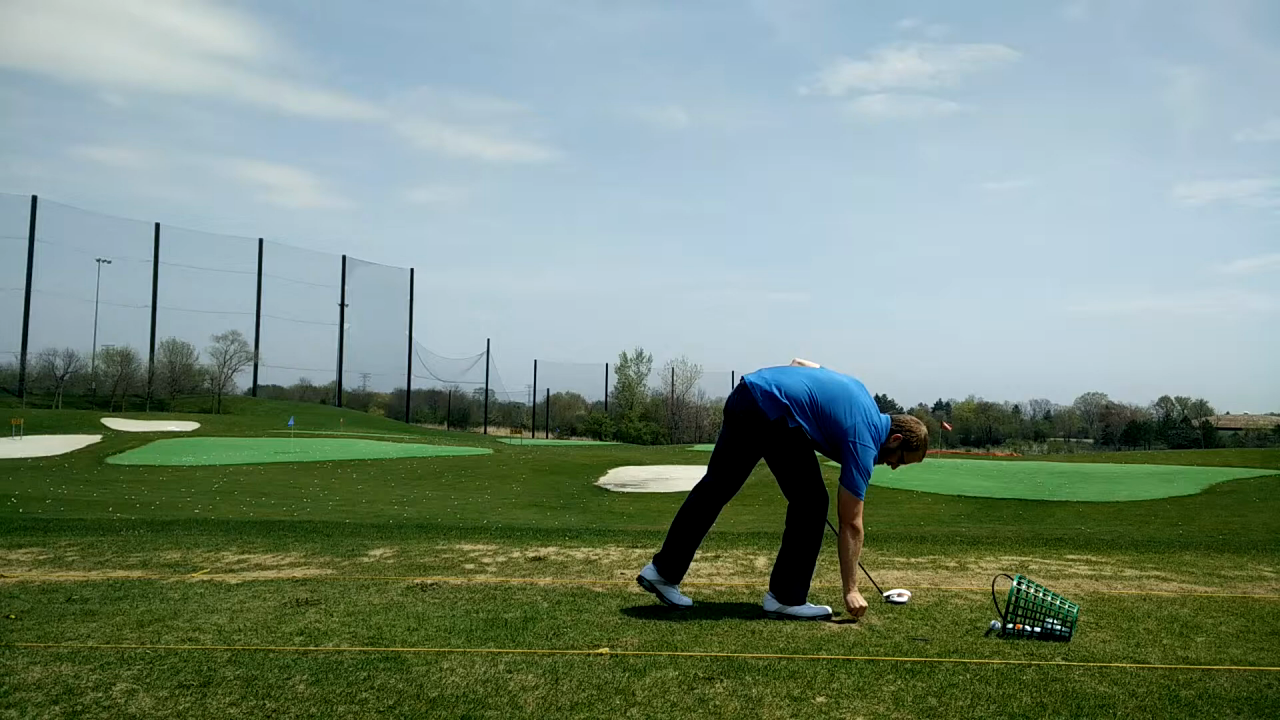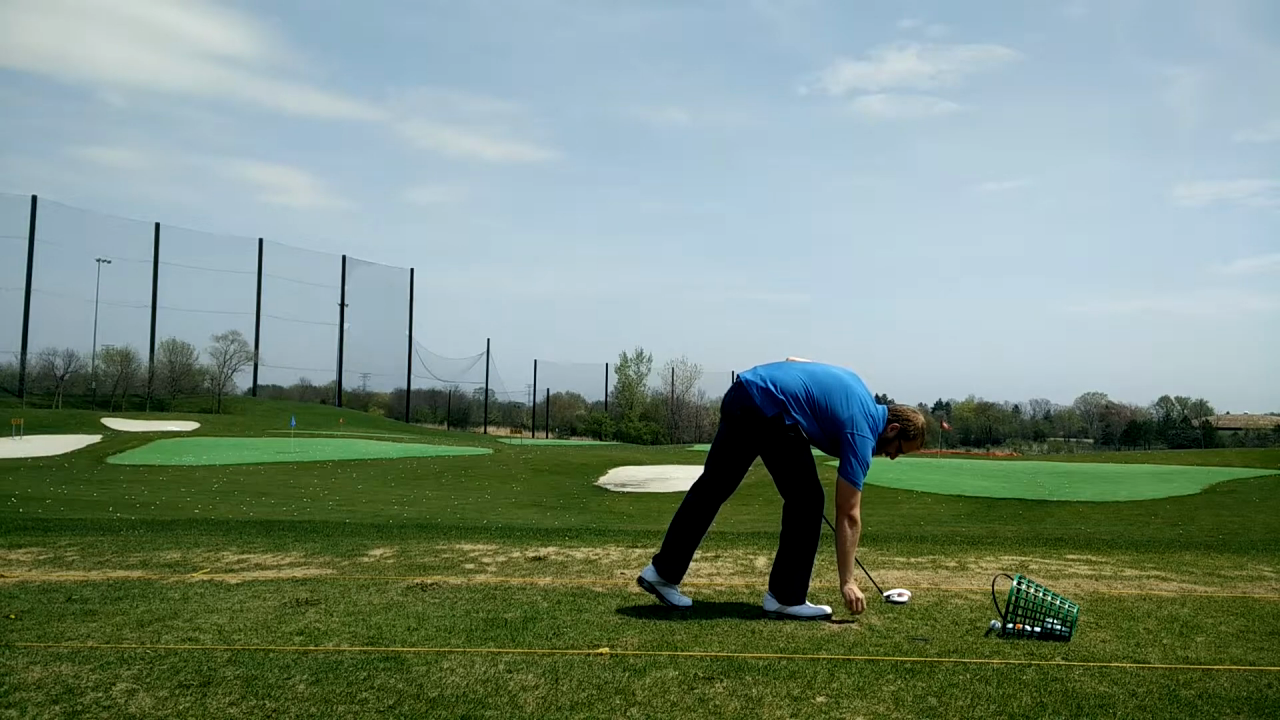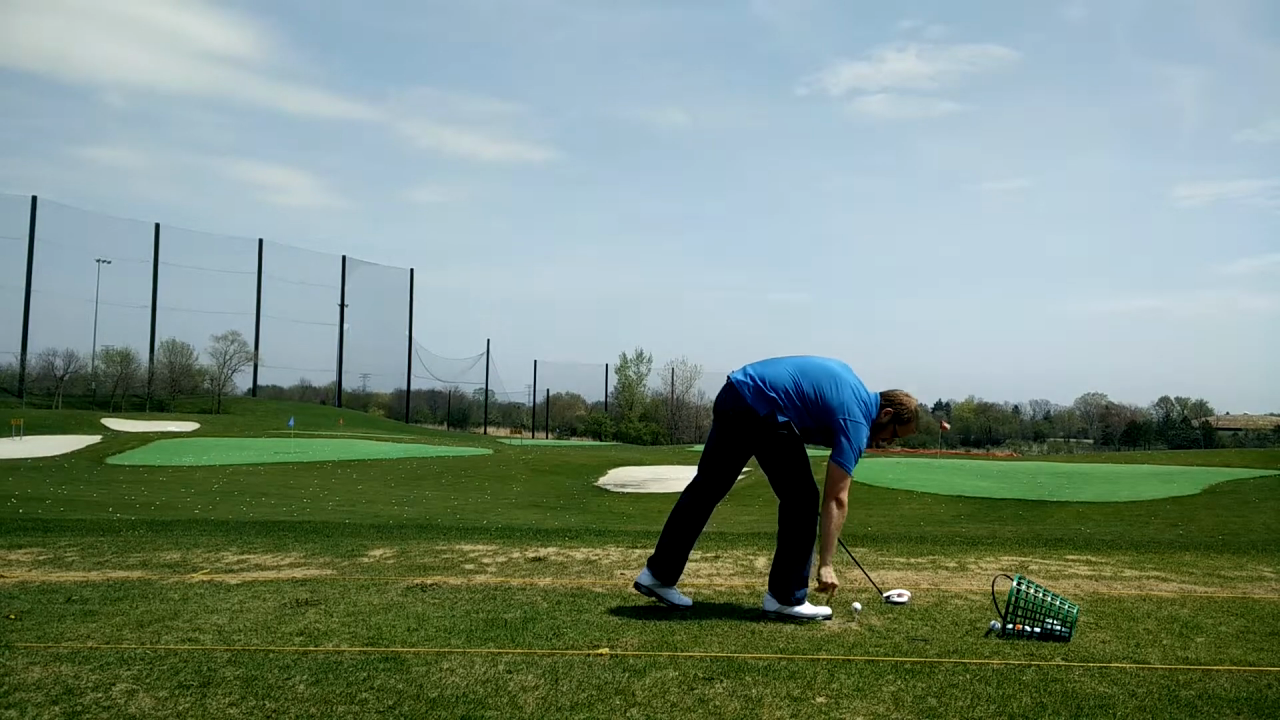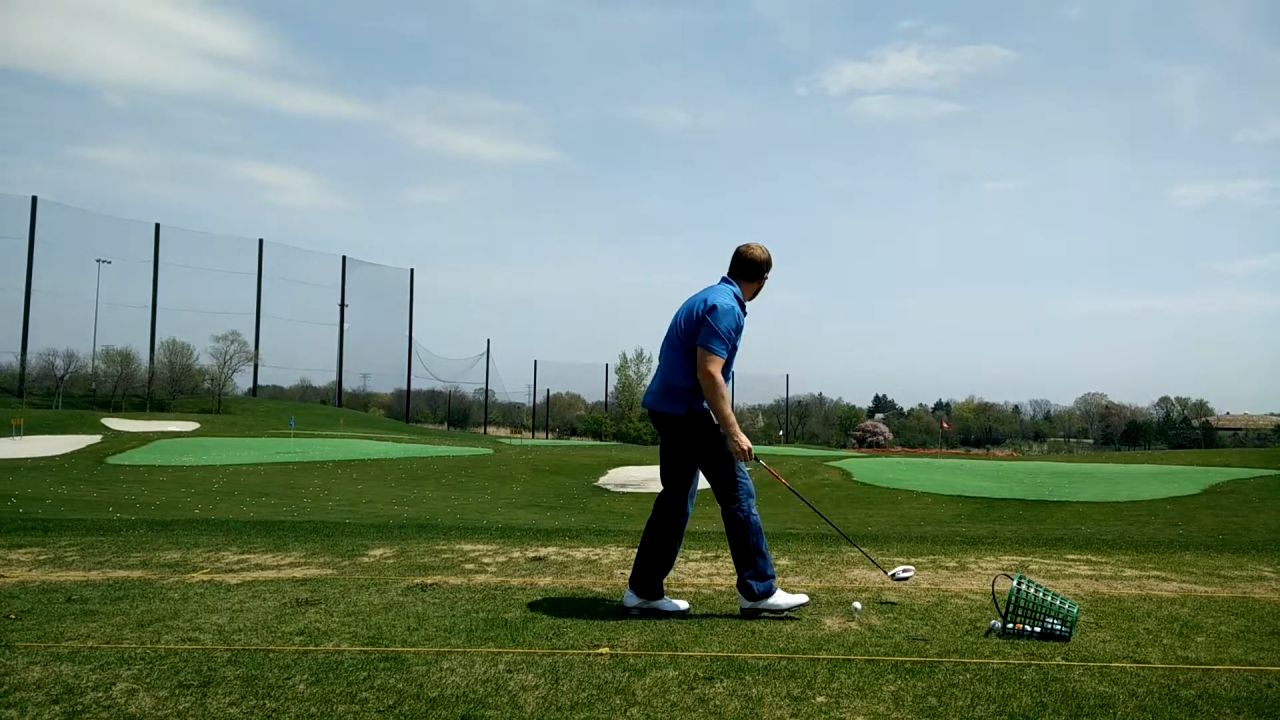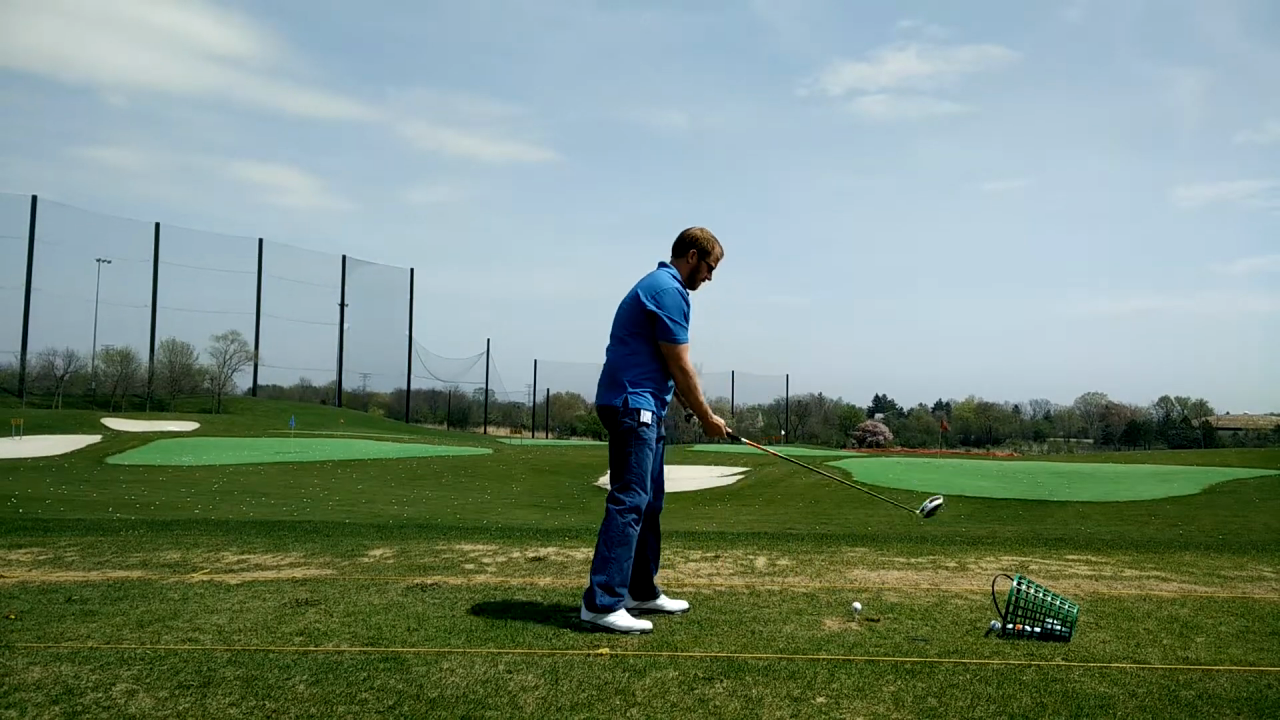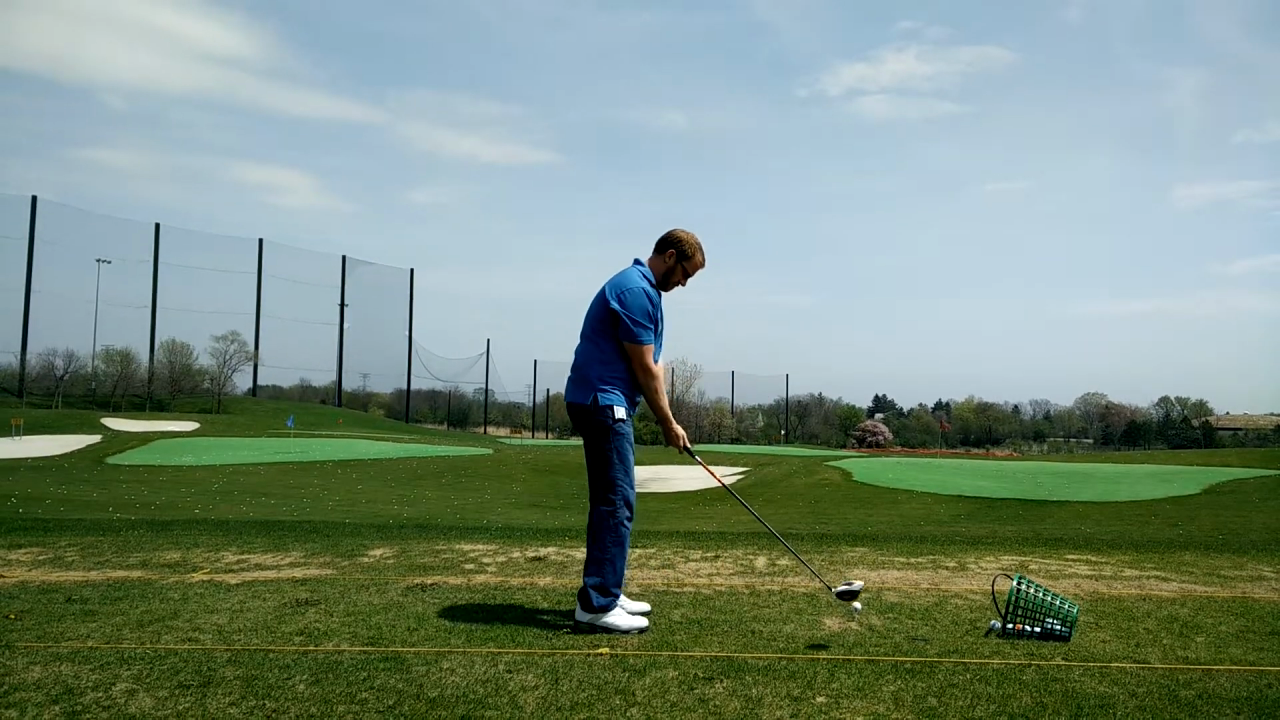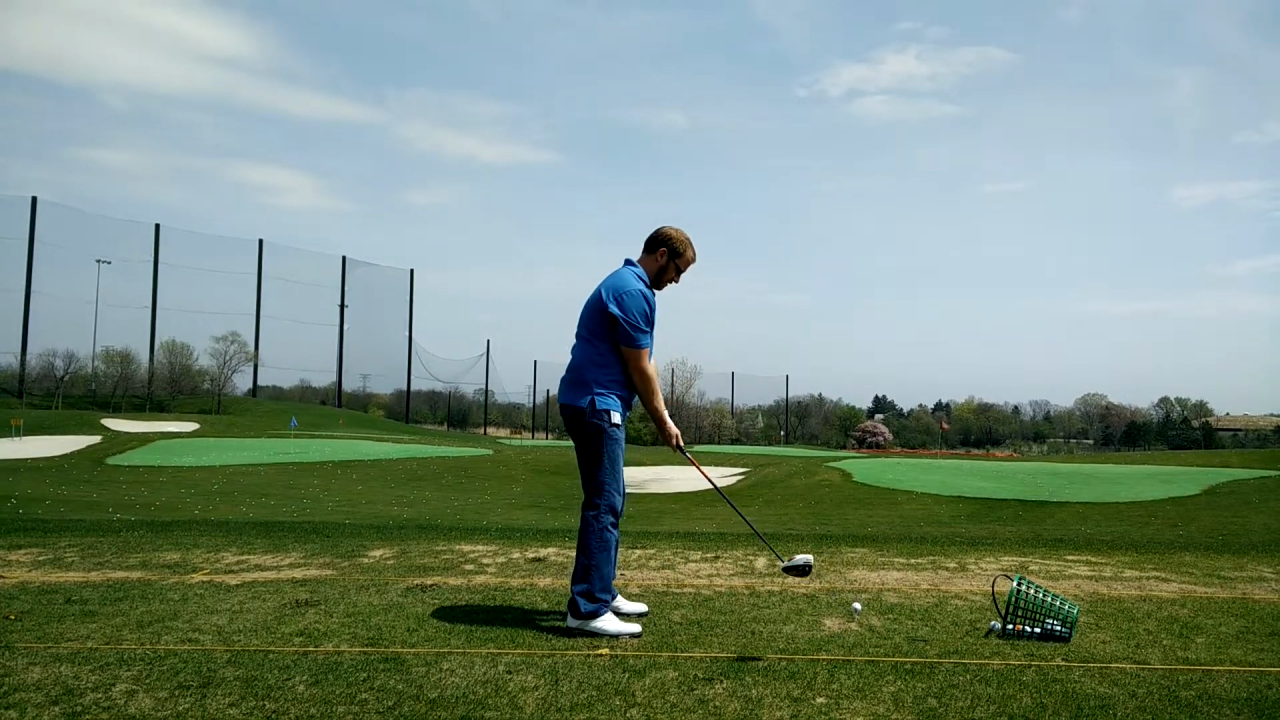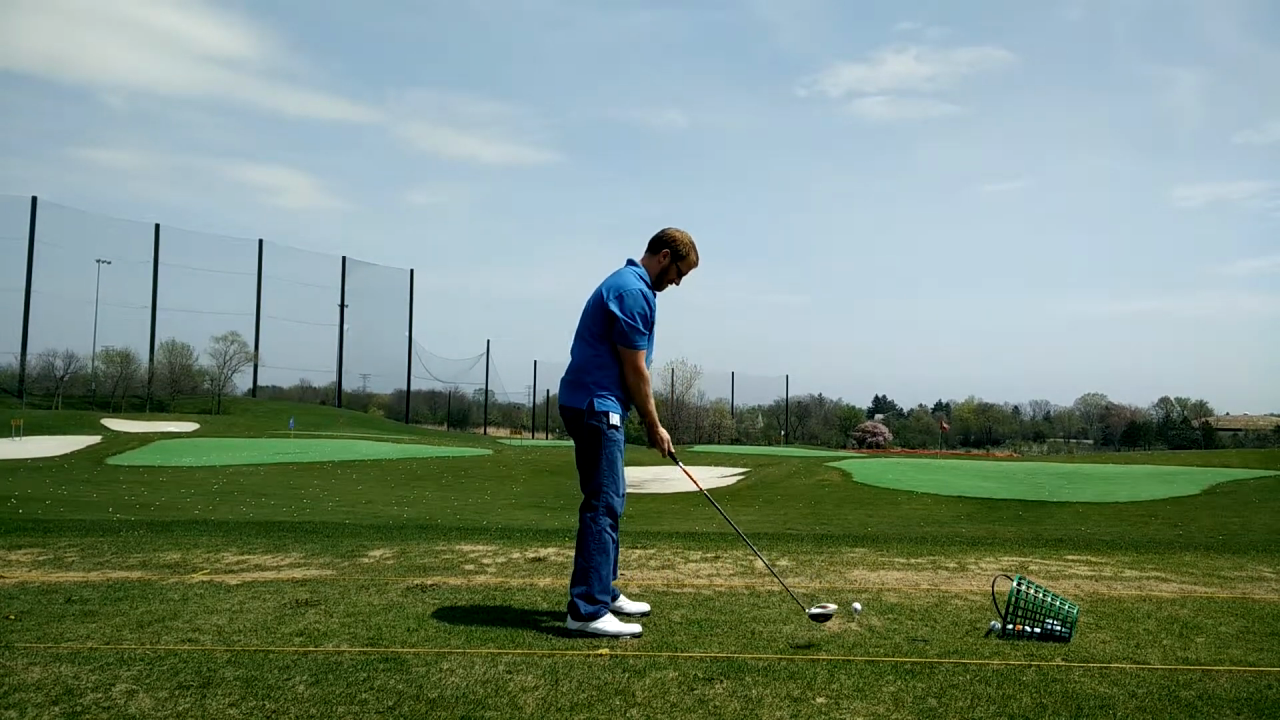
dt=0.7s
person 1, frame 1
left shoulder: (862, 400)
right shoulder: (864, 441)
left elbow: (800, 363)
right elbow: (851, 524)
right wrist: (851, 590)
left hip: (746, 396)
right hip: (774, 414)
left knee: (715, 488)
right knee: (811, 503)
left ankle: (662, 571)
right ankle: (787, 597)
person 1, frame 2
left shoulder: (859, 394)
right shoulder: (861, 432)
left elbow: (793, 361)
right elbow: (848, 515)
right wrist: (848, 581)
left hip: (742, 394)
right hip: (771, 412)
left knee: (711, 488)
right knee: (806, 501)
left ankle: (662, 572)
right ankle: (786, 597)
person 1, frame 3
left shoulder: (848, 377)
right shoulder: (856, 421)
left elbow: (784, 364)
right elbow: (836, 499)
right wrist: (826, 565)
left hip: (734, 394)
right hip: (764, 412)
left knee: (706, 488)
right knee: (801, 500)
left ankle: (658, 574)
right ankle: (786, 598)
person 1, frame 4
left shoulder: (710, 296)
right shoulder: (726, 307)
right elbow: (708, 373)
left wrist: (723, 425)
right wrist: (733, 432)
left hip: (666, 407)
right hip: (689, 411)
left knee: (675, 498)
right knee: (737, 494)
left ankle: (644, 589)
right ankle: (758, 590)
person 1, frame 5
left shoulder: (657, 285)
right shoulder: (669, 290)
right elbow: (680, 366)
left wrist: (694, 411)
right wrist: (706, 416)
left hip: (637, 405)
right hip: (632, 406)
left knee: (649, 502)
right knee: (629, 499)
left ankle: (641, 590)
right ankle: (601, 602)
person 1, frame 6
left shoulder: (638, 286)
right shoulder: (636, 289)
left elbow: (652, 366)
right elbow: (643, 367)
left wrist: (668, 419)
right wrist: (668, 422)
left hip: (607, 402)
right hip: (602, 402)
left knee: (612, 499)
right knee: (617, 499)
left ankle: (606, 592)
right ankle: (597, 602)
person 1, frame 7
left shoulder: (627, 283)
right shoulder: (634, 291)
left elbow: (642, 365)
right elbow: (640, 370)
left wrist: (663, 417)
right wrist: (663, 422)
left hip: (599, 405)
right hip: (596, 406)
left knee: (610, 501)
right knee: (603, 504)
left ankle: (601, 592)
right ankle: (587, 607)
person 1, frame 8
left shoulder: (626, 282)
right shoulder: (635, 291)
right elbow: (635, 371)
left wrist: (649, 421)
right wrist: (654, 426)
left hip: (594, 404)
right hip: (596, 406)
left knee: (609, 502)
right knee: (602, 505)
left ankle: (603, 591)
right ankle: (586, 609)
